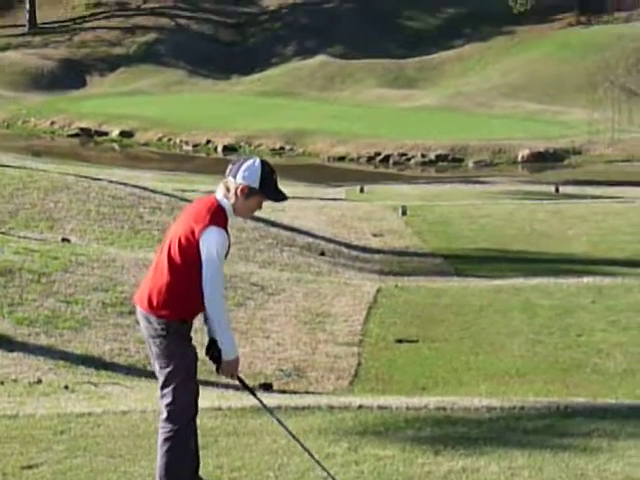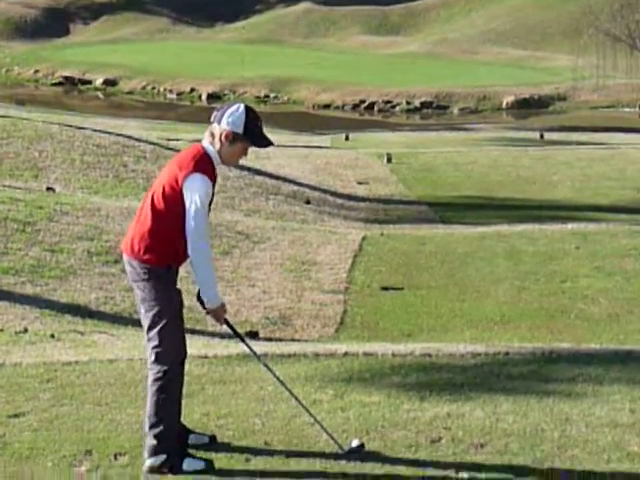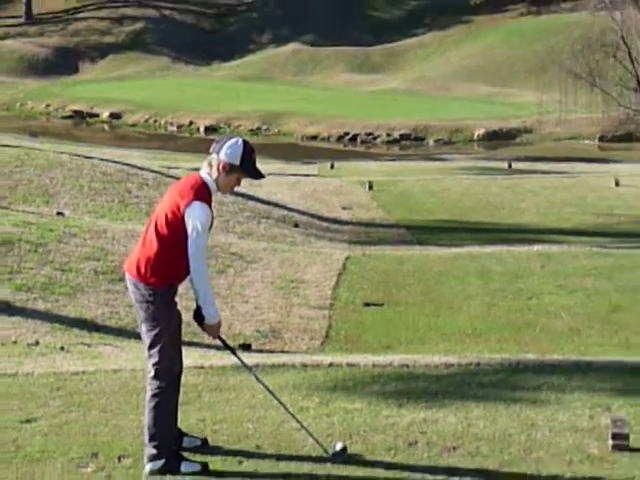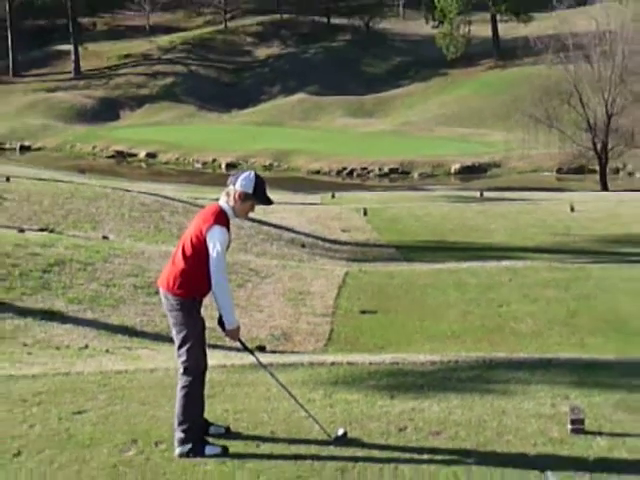
dt=0.5s
person 1, frame 1
left shoulder: (204, 207)
right shoulder: (214, 228)
right elbow: (213, 296)
left wrist: (214, 337)
right wrist: (228, 351)
left hip: (155, 310)
right hip: (166, 319)
left knee: (182, 404)
right knee: (178, 410)
person 1, frame 2
left shoulder: (195, 158)
right shoulder: (198, 174)
left elbow: (193, 234)
right elbow: (197, 242)
left wrist: (208, 291)
right wrist: (212, 298)
left hip: (151, 259)
right hip: (151, 264)
left knee: (170, 351)
right knee: (168, 356)
left ankle: (171, 429)
right ankle: (161, 450)
person 1, frame 3
left shoulder: (191, 185)
right shoulder: (198, 202)
left elbow: (188, 257)
right elbow: (197, 264)
left wrist: (202, 306)
right wrist: (211, 314)
left hip: (148, 279)
right hip: (152, 285)
left knee: (169, 364)
right knee: (165, 369)
left ankle: (167, 433)
right ankle: (159, 455)
person 1, frame 4
left shoulder: (213, 214)
right shoulder: (218, 226)
left elbow: (212, 273)
right elbow: (218, 278)
left wrist: (224, 315)
right wrist: (231, 321)
left hip: (179, 292)
right hip: (181, 296)
left knee: (196, 363)
right knee: (192, 366)
